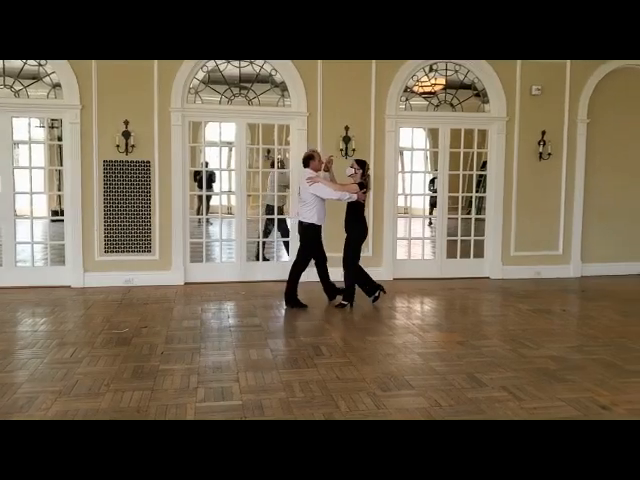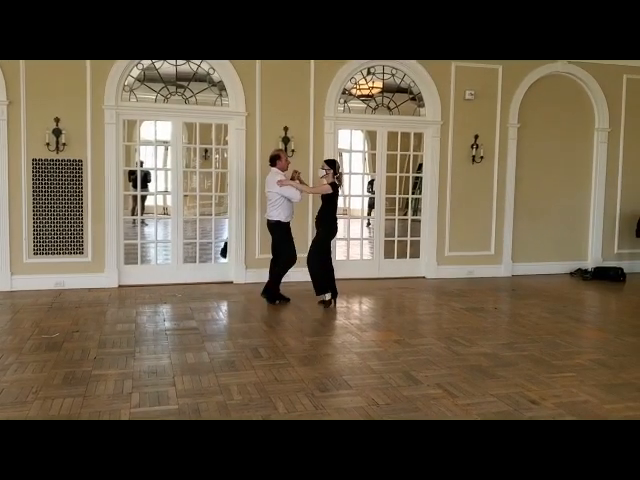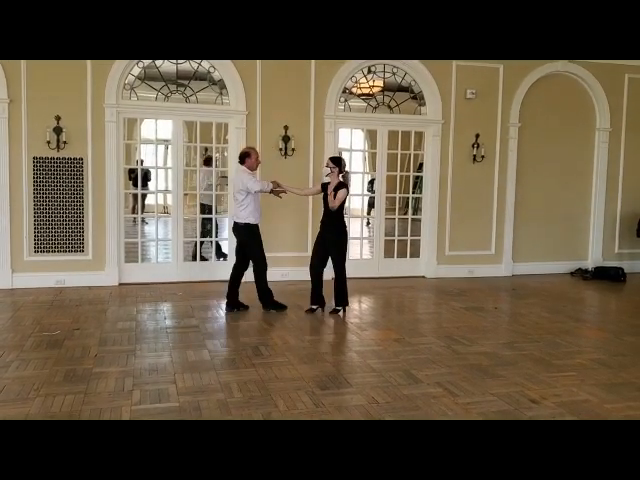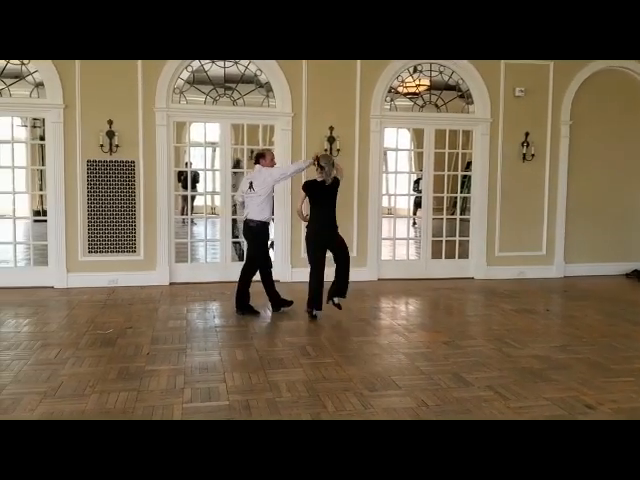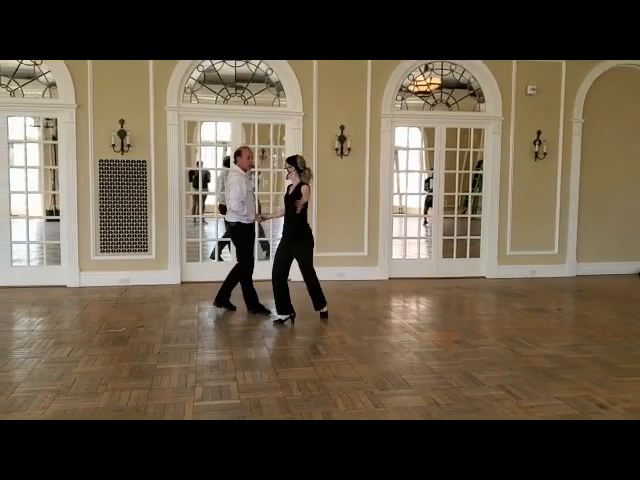
dt=1s
person 1, frame 1
left shoulder: (311, 178)
right shoulder: (310, 179)
left elbow: (326, 189)
right elbow: (333, 194)
left wrist: (327, 171)
right wrist: (355, 196)
left hip: (311, 226)
right hip: (309, 226)
left knee: (321, 259)
right knee: (302, 261)
left ankle: (330, 290)
right ankle: (291, 297)
person 1, frame 2
left shoulder: (274, 177)
right shoulder: (278, 178)
left elbow: (287, 193)
right elbow: (296, 196)
left wrist: (292, 181)
right wrist: (294, 182)
left hip: (277, 222)
right hip: (279, 223)
left knee: (278, 257)
right knee: (290, 257)
left ankle: (273, 292)
right ankle: (270, 289)
person 1, frame 3
left shoulder: (243, 175)
right shoulder: (244, 176)
left elbow: (255, 189)
right elbow: (257, 186)
left wrist: (271, 190)
right wrist: (271, 185)
left hip: (242, 225)
right hip: (247, 226)
left knee: (242, 262)
right knee: (260, 263)
left ankle: (232, 301)
right ankle: (267, 301)
person 1, frame 4
left shoulder: (248, 177)
right shoulder: (267, 174)
left elbow: (239, 198)
right elbow: (290, 169)
right wrist: (310, 162)
left hip: (251, 224)
right hip: (258, 226)
left knee: (264, 264)
right knee: (252, 265)
left ankle: (275, 300)
right ankle: (242, 304)
person 1, frame 5
left shoulder: (243, 176)
right shoulder: (237, 178)
right elbow: (235, 205)
left wrist: (252, 216)
right wrist: (253, 215)
left hip: (246, 226)
right hip: (239, 226)
left knee: (245, 264)
right knee: (246, 265)
left ankle: (223, 296)
right ankle: (252, 304)
person 2, frame 1
left shoulder: (359, 186)
right shoulder: (354, 185)
left elbow: (339, 189)
right elbow: (337, 187)
left wrist: (320, 180)
left hip: (357, 230)
right hip: (354, 230)
left knee: (349, 263)
right knee: (350, 263)
left ankle: (347, 299)
right ankle: (374, 289)
person 2, frame 2
left shoulder: (332, 186)
right shoulder: (327, 186)
left elbow: (310, 191)
right elbow: (310, 189)
left wrist: (291, 183)
right wrist: (299, 180)
left hip: (327, 227)
right hip: (325, 227)
left knee: (313, 259)
right knee: (324, 260)
left ankle: (325, 292)
right ankle: (330, 294)
person 2, frame 3
left shoulder: (343, 187)
right shoulder: (324, 186)
left elbow: (334, 206)
right elbow: (302, 192)
left wrist: (331, 200)
right wrist: (282, 187)
left hip: (337, 231)
right hip: (324, 230)
left knee: (338, 268)
right knee: (315, 266)
left ankle: (341, 304)
right ankle: (317, 302)
person 2, frame 4
left shoulder: (308, 185)
right shoulder: (335, 183)
left elbow: (299, 209)
right elbow: (339, 169)
left wrist: (304, 219)
left hip: (314, 233)
right hip: (332, 232)
left knee: (316, 270)
right knee: (344, 262)
left ankle: (313, 307)
right ankle: (335, 295)
person 2, frame 5
left shoulder: (303, 186)
right shoulder: (290, 188)
left elbow: (307, 195)
left wrist: (302, 201)
right wrist: (266, 216)
left hip: (302, 238)
right hip: (287, 236)
left knee: (308, 273)
right knee: (278, 275)
left ankle: (321, 306)
right ankle: (286, 312)
